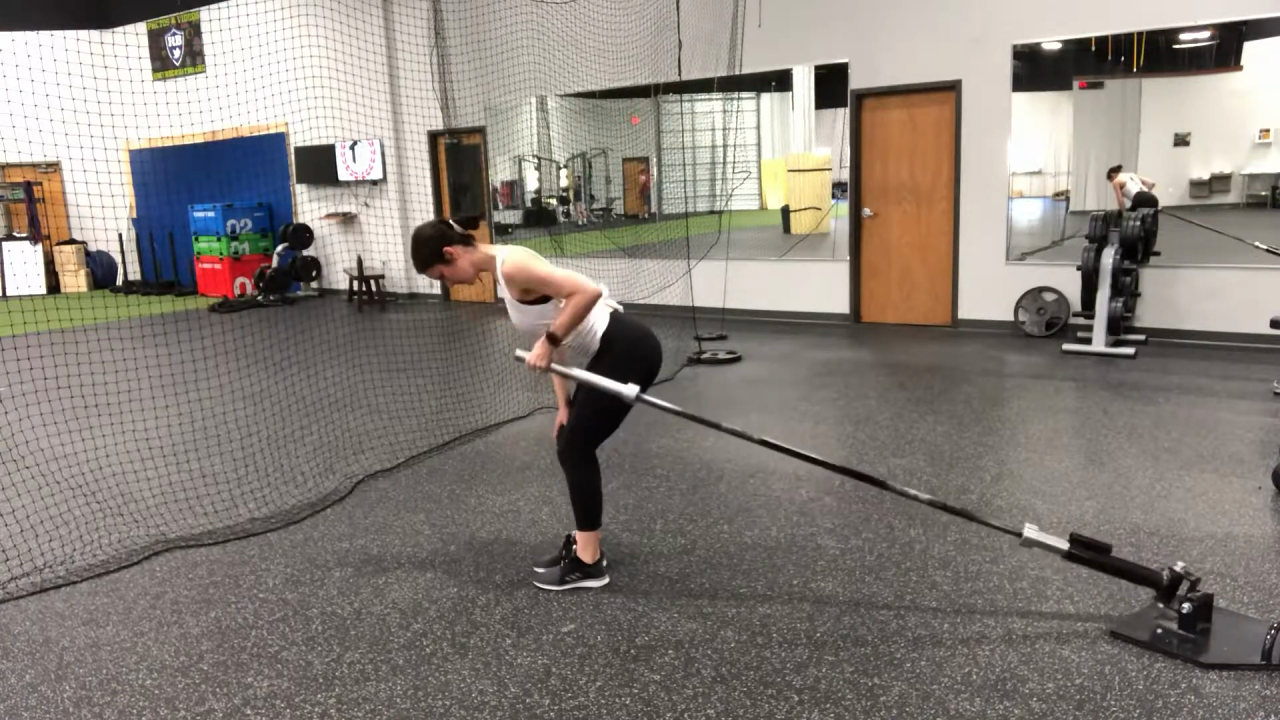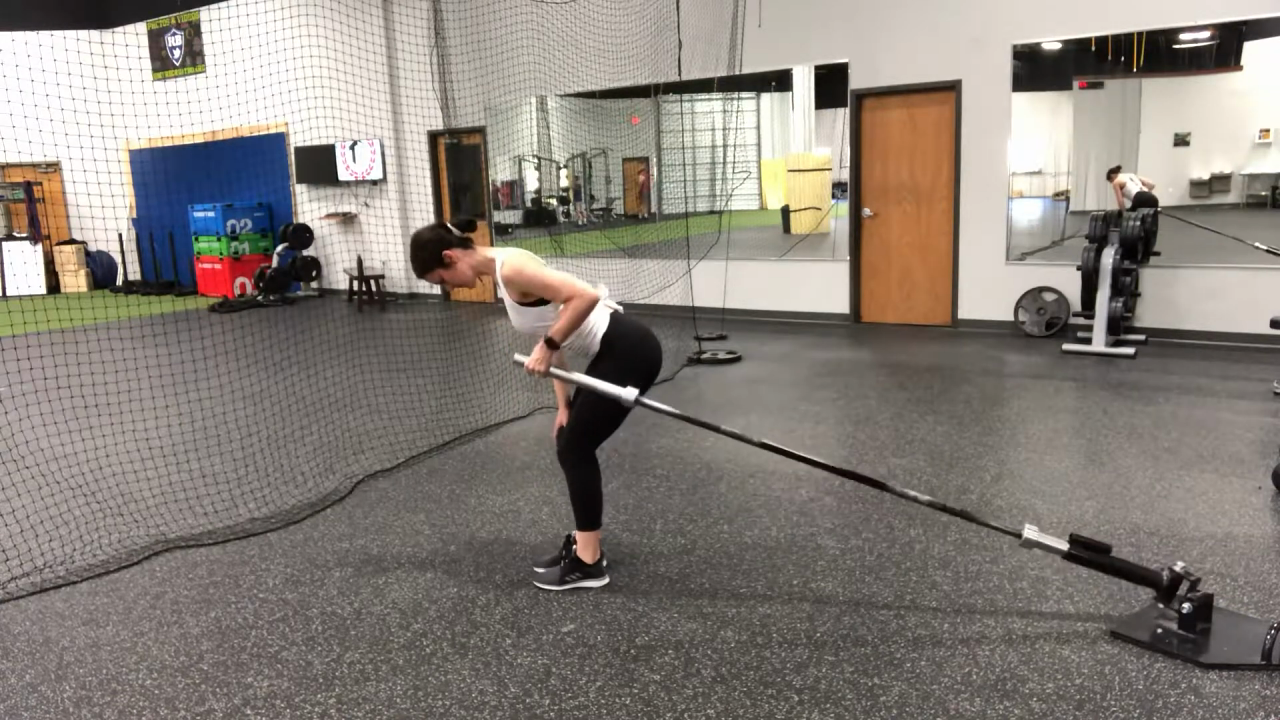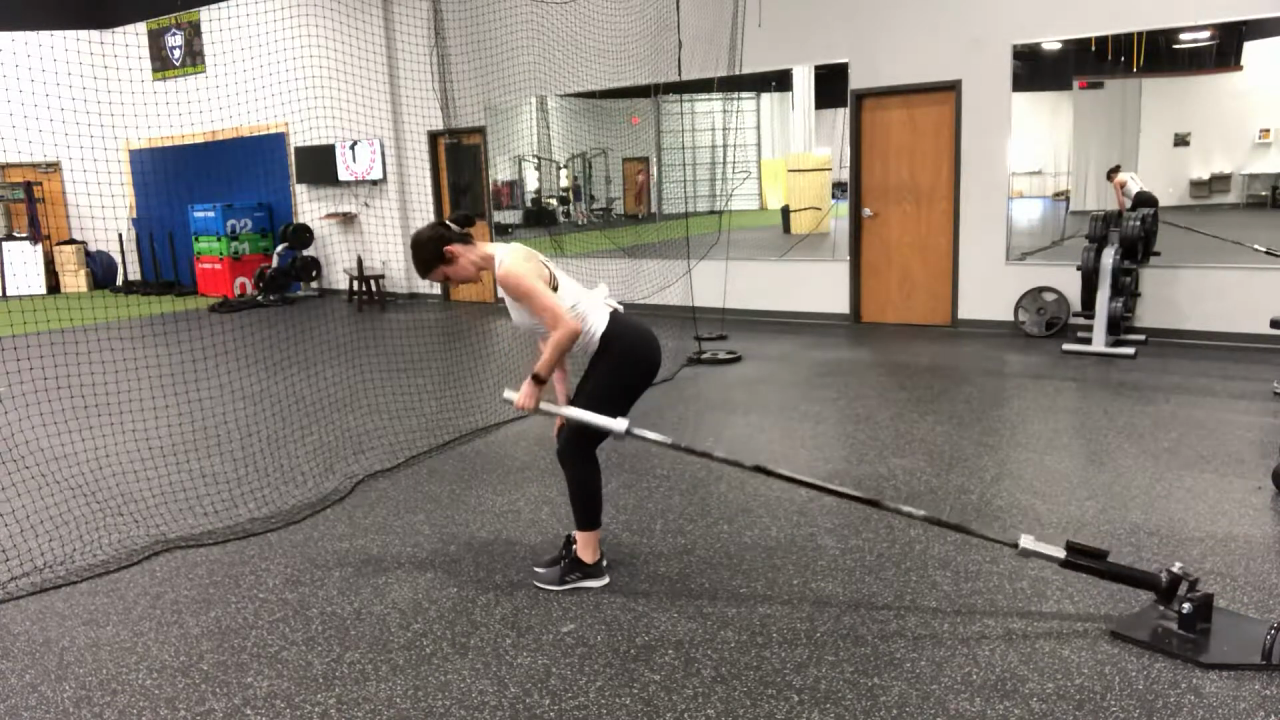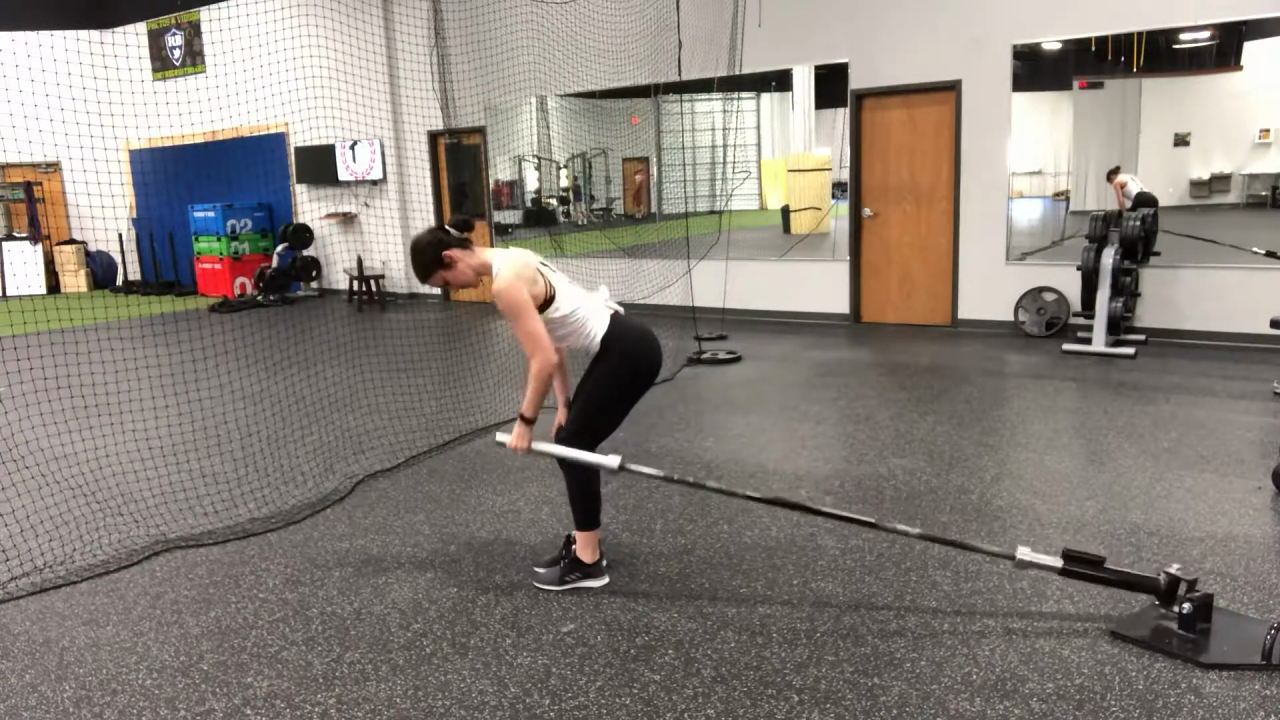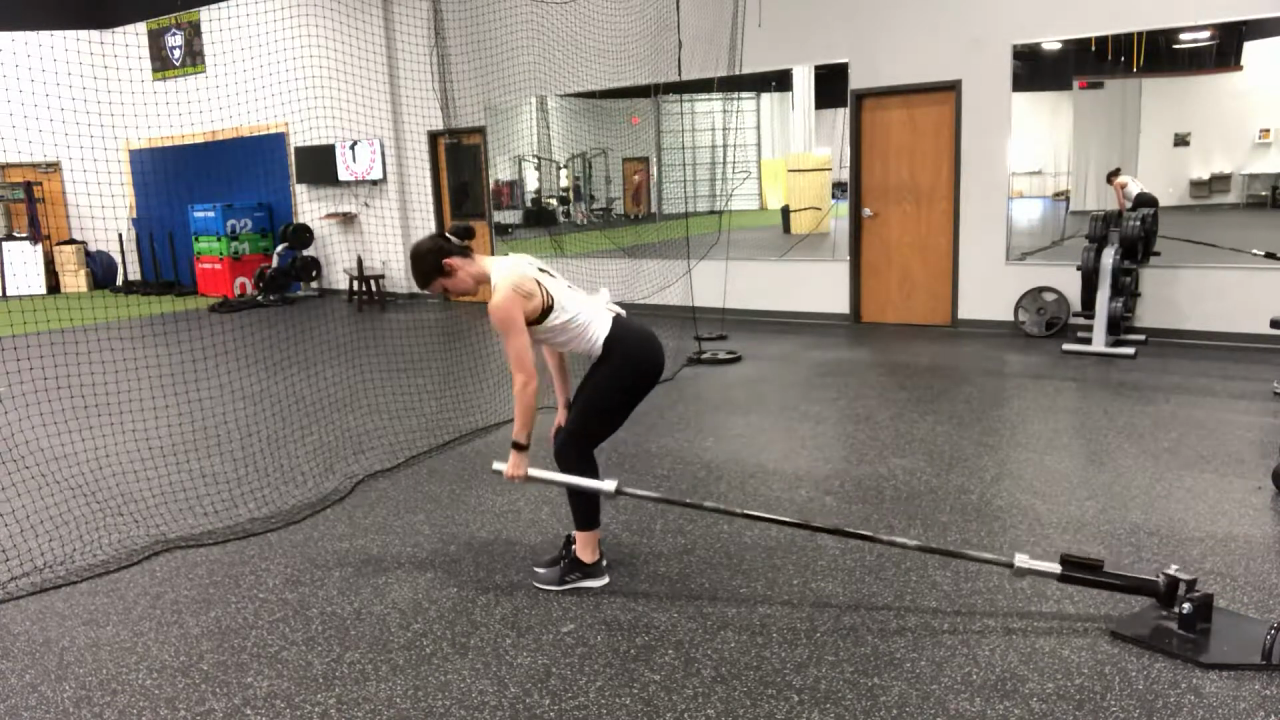
dt=0.2s
person 1, frame 1
left shoulder: (512, 265)
right shoulder: (505, 267)
left elbow: (588, 290)
right elbow: (554, 322)
left wrist: (547, 341)
right wrist: (564, 404)
left hip: (628, 350)
right hip: (613, 348)
left knee: (575, 448)
right knee: (571, 443)
left ankle: (588, 563)
right ankle: (583, 543)
person 1, frame 2
left shoulder: (511, 269)
right shoulder: (506, 267)
left elbow: (585, 296)
right elbow: (553, 322)
left wrist: (547, 348)
right wrist: (565, 404)
left hip: (629, 351)
right hip: (616, 348)
left knee: (575, 448)
right knee: (572, 443)
left ankle: (589, 563)
right ankle: (583, 543)
person 1, frame 3
left shoulder: (509, 270)
right shoulder: (511, 259)
left elbow: (567, 329)
right elbow: (556, 332)
left wrist: (534, 383)
right wrist: (564, 401)
left hip: (627, 350)
right hip: (618, 346)
left knee: (575, 448)
right knee: (572, 441)
left ankle: (589, 563)
right ankle: (582, 543)
person 1, frame 4
left shoulder: (506, 284)
right shoulder: (511, 261)
left elbow: (544, 361)
right elbow: (552, 335)
left wrist: (525, 423)
right wrist: (564, 404)
left hip: (629, 352)
right hip: (620, 345)
left knee: (574, 448)
right knee: (570, 441)
left ankle: (587, 563)
right ankle: (582, 543)
person 1, frame 5
left shoulder: (504, 296)
right shoulder: (511, 265)
left elbow: (525, 380)
left wrist: (519, 450)
right wrist: (565, 405)
left hip: (632, 355)
right hip: (623, 347)
left knee: (572, 448)
right knee: (569, 440)
left ankle: (588, 563)
right ankle: (584, 543)
